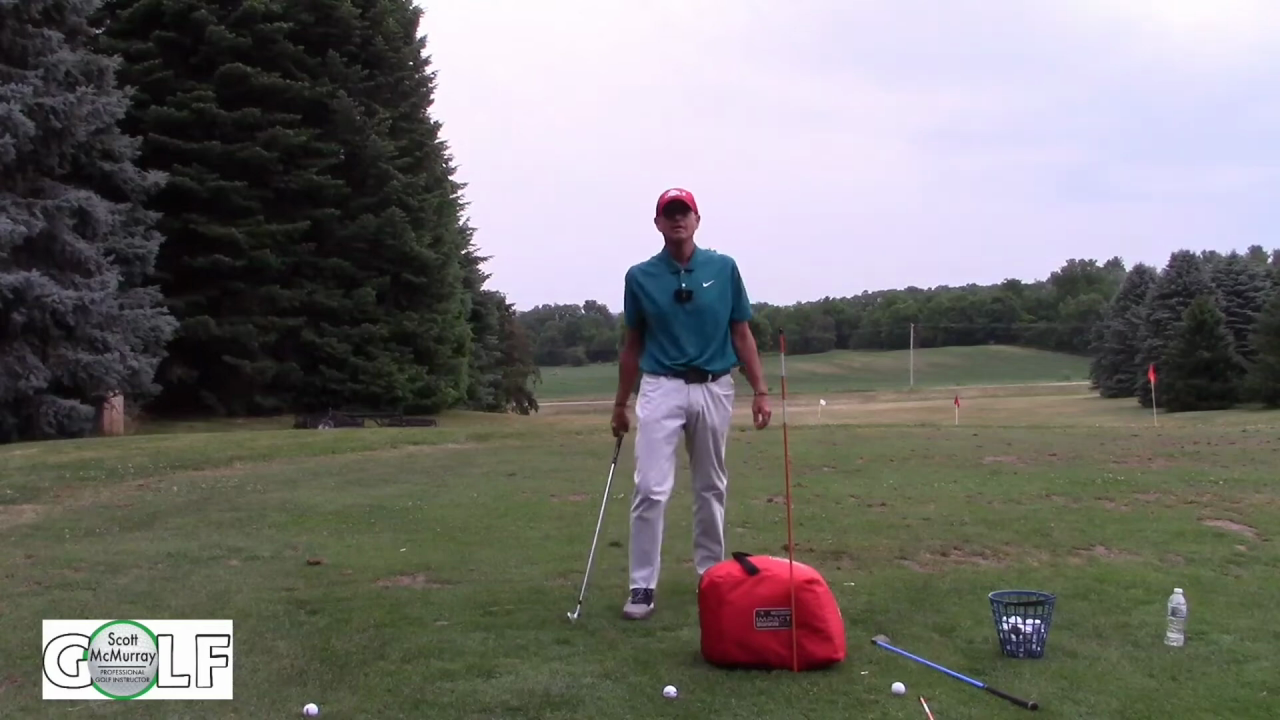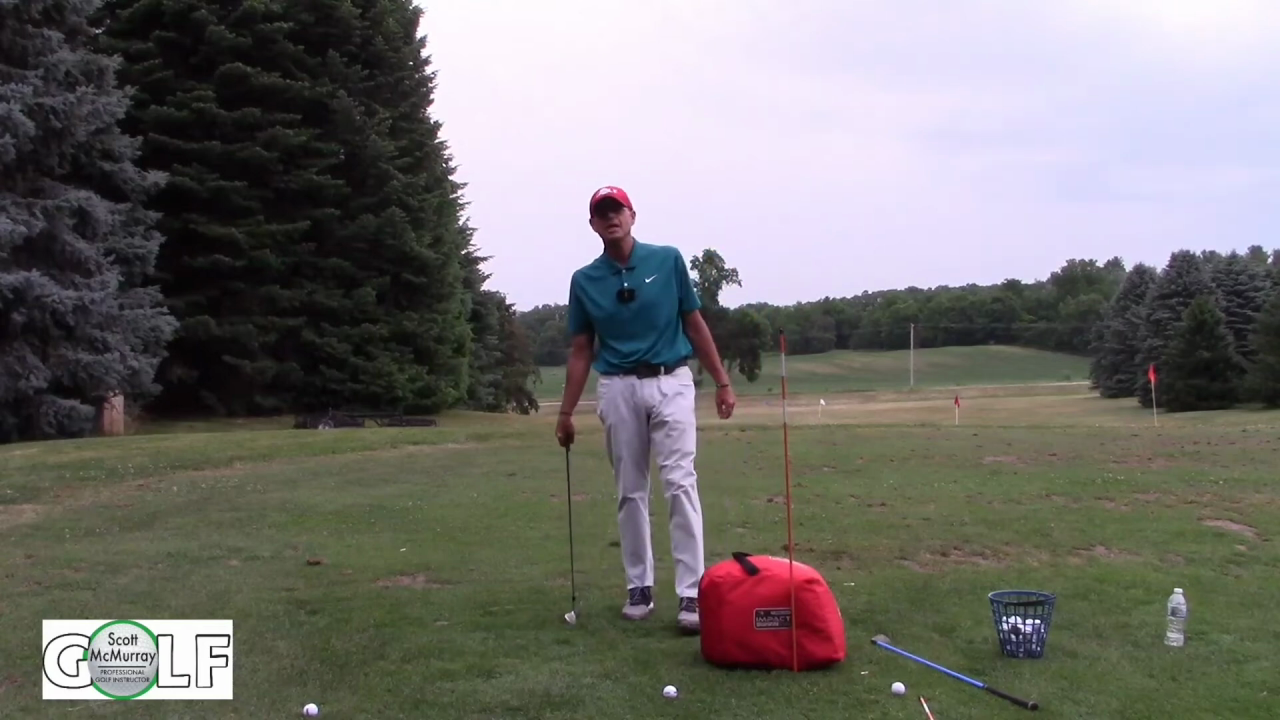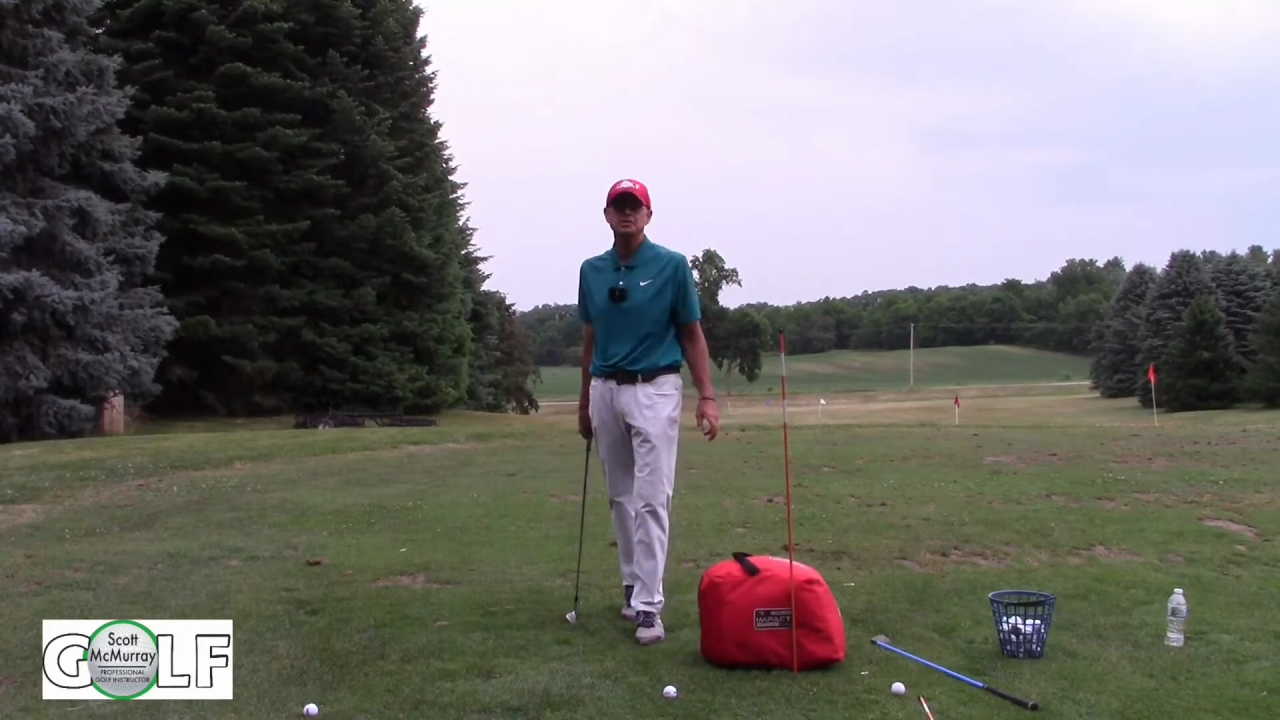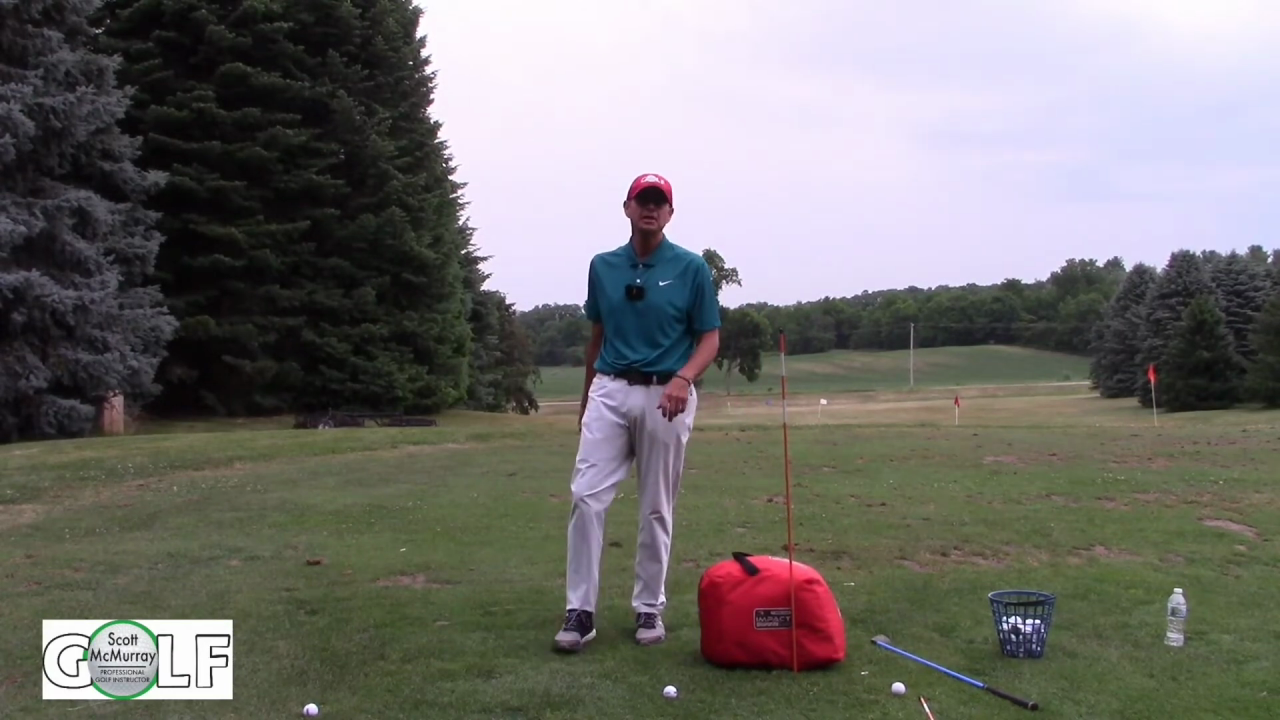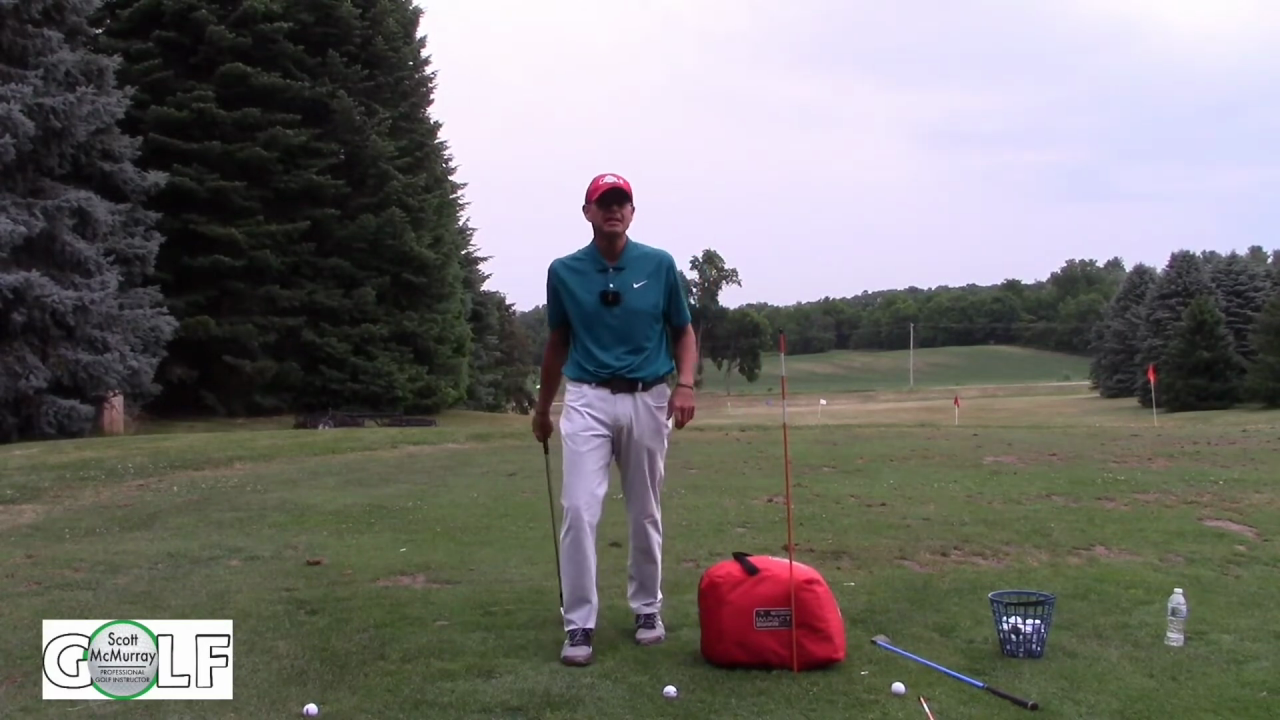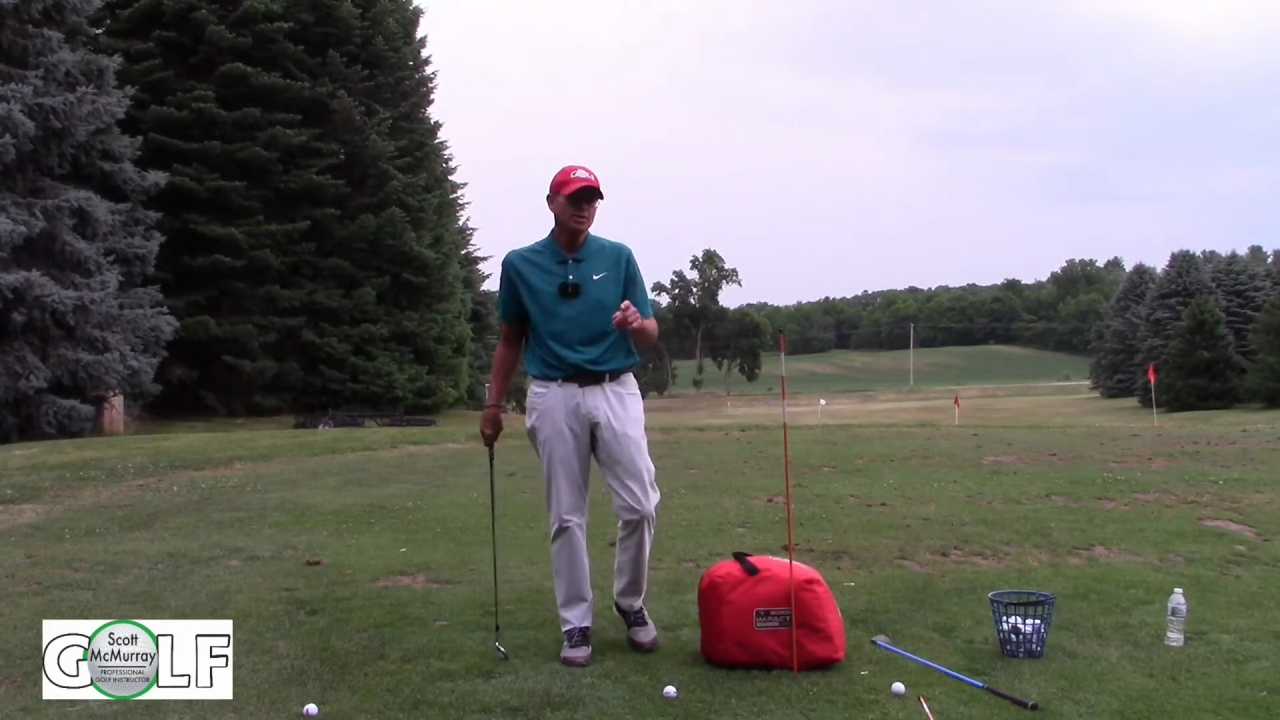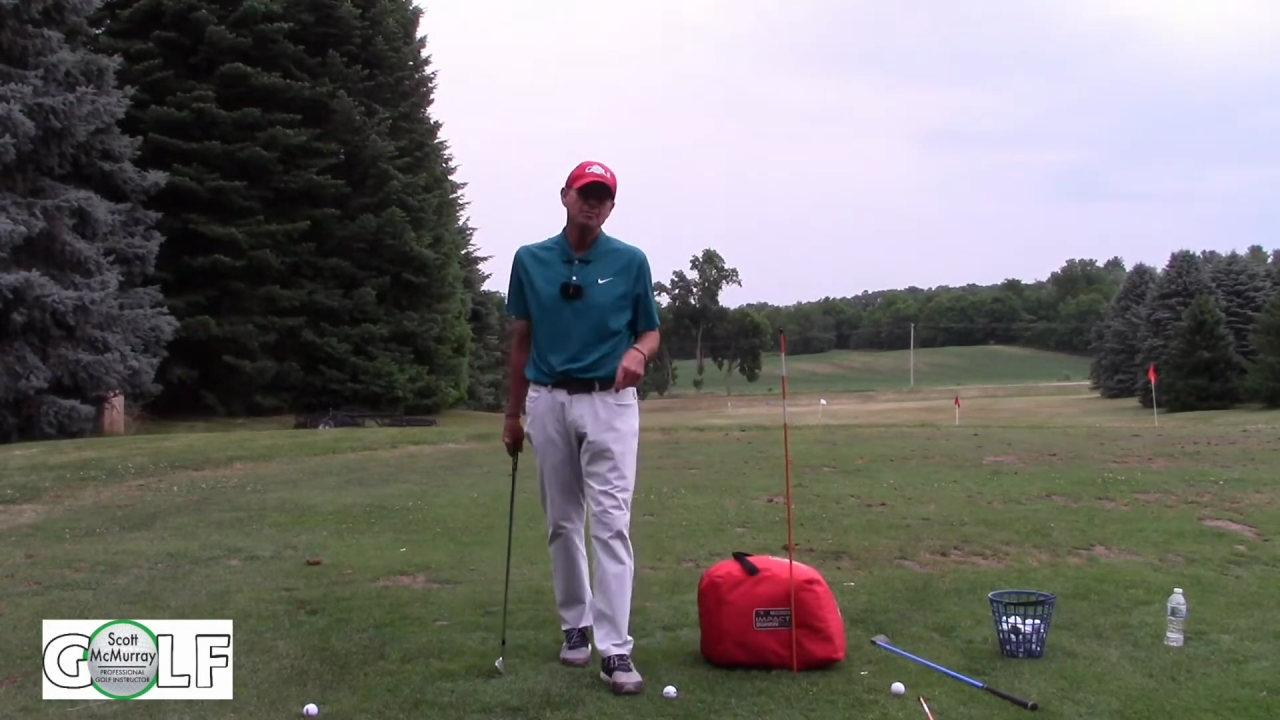
dt=0.7s
person 1, frame 1
left shoulder: (724, 269)
right shoulder: (640, 276)
left elbow: (742, 334)
right elbow: (633, 344)
left wrist: (760, 391)
right wrist: (621, 403)
left hip: (714, 389)
right hip: (660, 390)
left knee: (711, 489)
right knee: (651, 490)
left ankle: (711, 574)
right ankle: (642, 587)
person 1, frame 2
left shoulder: (668, 260)
right shoulder: (584, 280)
left elbow: (695, 325)
right elbow: (581, 350)
left wrist: (722, 381)
right wrist: (566, 412)
left hip: (671, 383)
right hip: (618, 389)
left knee: (680, 485)
right knee: (631, 492)
left ankle: (691, 592)
right ankle: (639, 587)
person 1, frame 3
left shoulder: (673, 266)
right shoulder: (591, 270)
left elbow: (692, 335)
left wrist: (707, 396)
right wrist: (584, 402)
left hip: (656, 391)
right hip: (607, 392)
left knee: (651, 501)
right knee: (621, 498)
left ankle: (648, 607)
right ankle: (633, 583)
person 1, frame 4
left shoulder: (691, 267)
right shoulder: (602, 266)
left elbow: (710, 339)
left wrist: (683, 378)
right wrist: (586, 398)
left hip: (665, 399)
right hip: (610, 392)
left knee: (656, 509)
right knee: (587, 498)
left ankle: (649, 607)
right ankle: (581, 611)
person 1, frame 5
left shoulder: (659, 265)
right shoulder: (563, 271)
left elbow: (682, 332)
right elbow: (557, 343)
left wrist: (685, 384)
right wrist: (542, 407)
left hip: (647, 400)
right hip: (586, 401)
left knee: (645, 514)
right knee: (579, 512)
left ankle: (646, 607)
right ankle: (580, 625)
person 1, frame 6
left shoulder: (619, 257)
right shoulder: (519, 263)
left elbow: (651, 329)
right elbow: (510, 340)
left wrist: (638, 324)
right wrist: (493, 404)
left hip: (616, 392)
right hip: (554, 398)
left knee: (639, 504)
right knee: (567, 517)
left ankle: (632, 601)
right ankle: (576, 624)
person 1, frame 7
left shoulder: (631, 261)
right shoulder: (529, 260)
left elbow: (650, 332)
right elbow: (521, 341)
left wrist: (638, 353)
right wrist: (513, 412)
left hip: (610, 402)
right hip: (548, 401)
left knee: (610, 524)
right knee: (562, 523)
left ankle: (615, 648)
right ankle: (575, 625)
